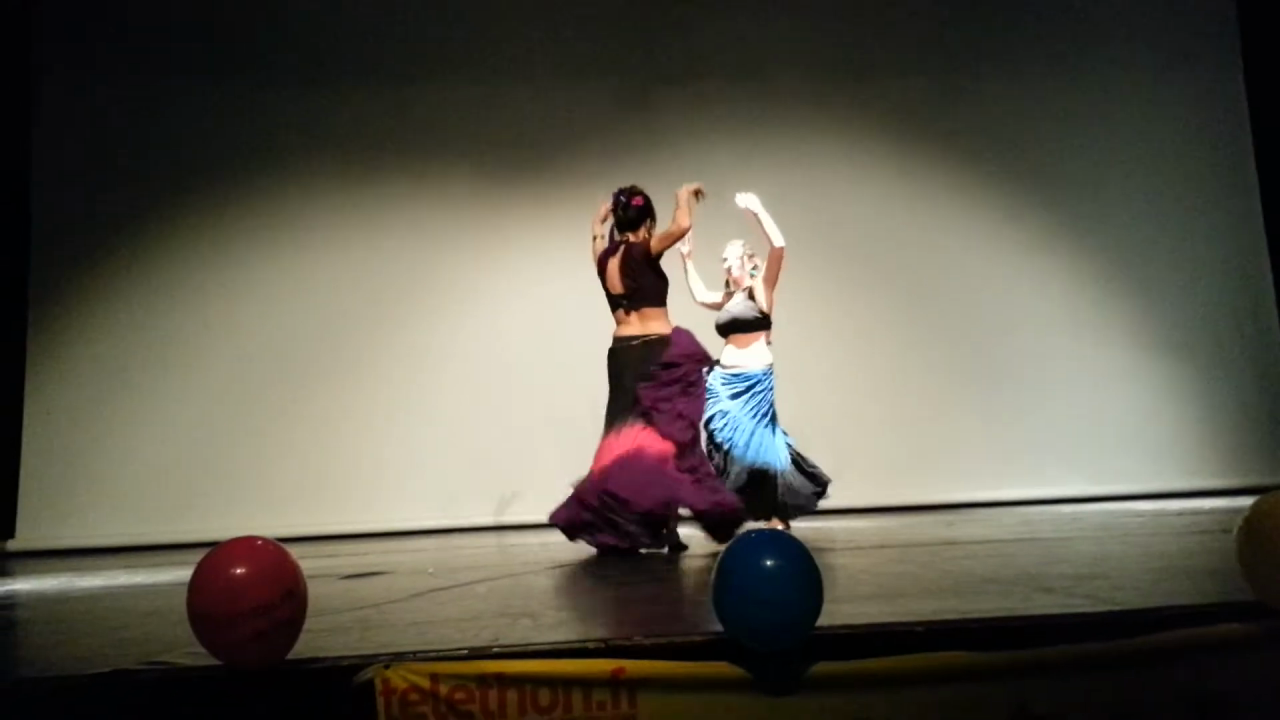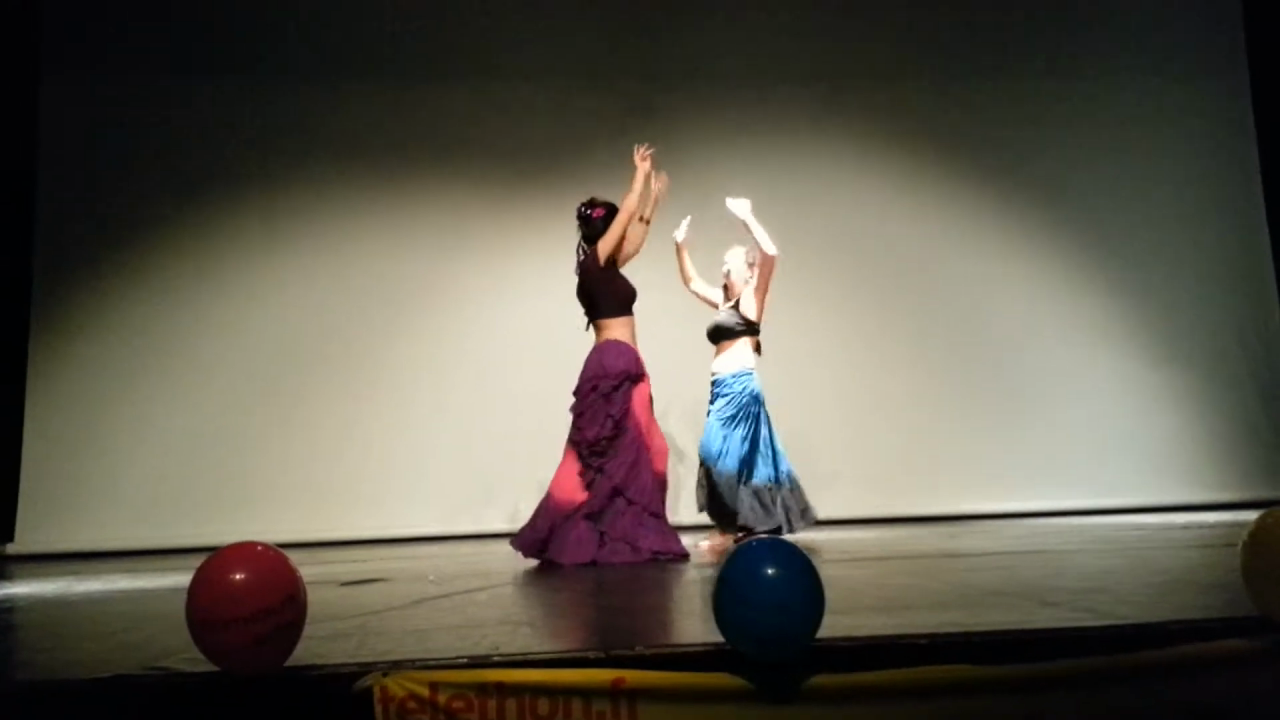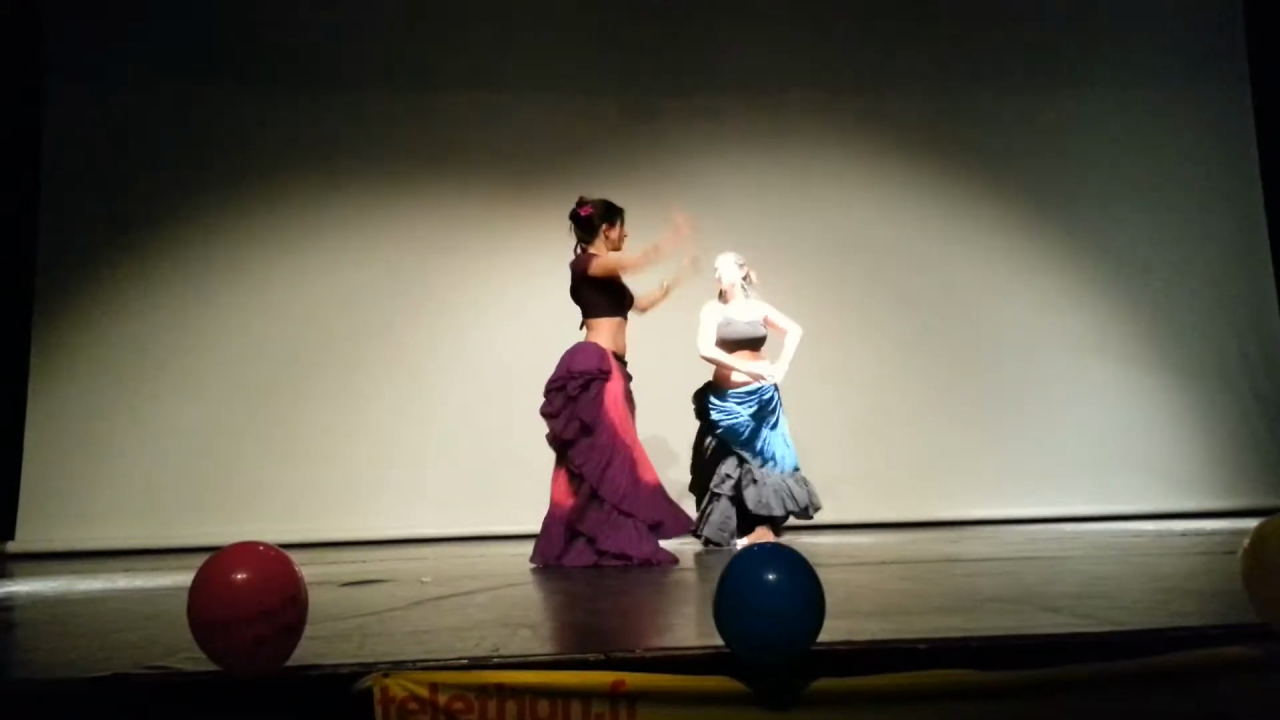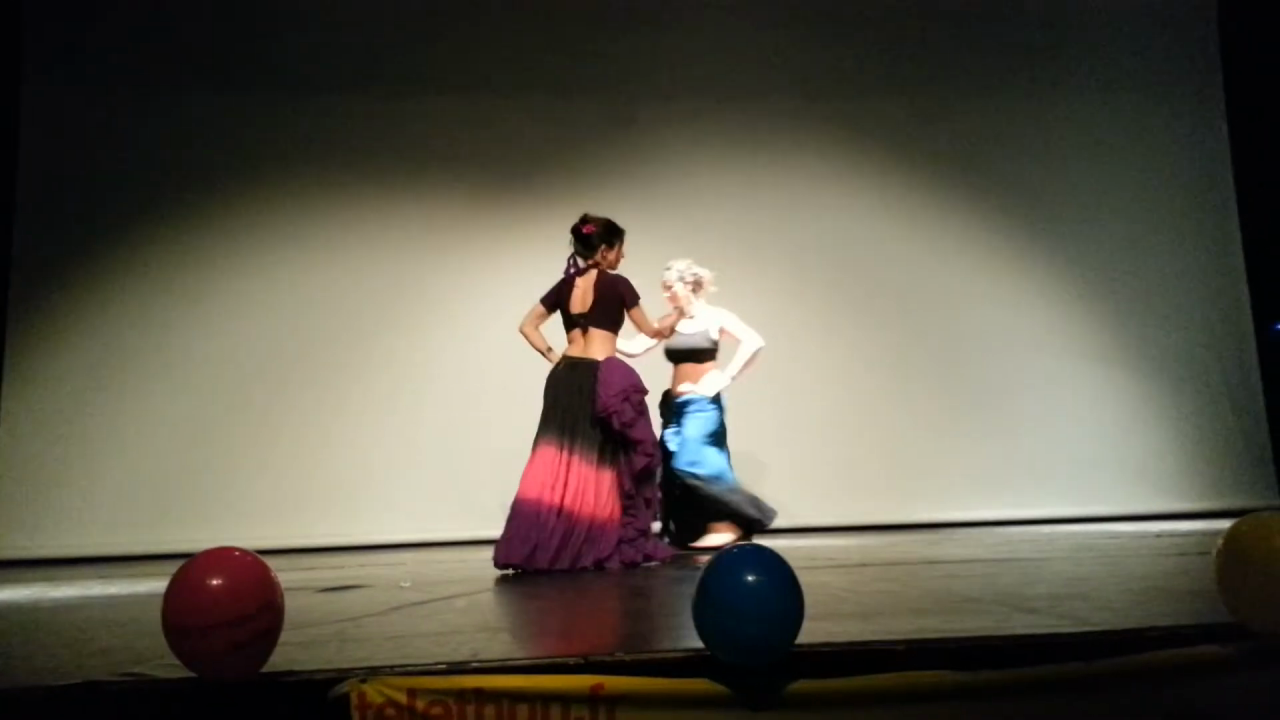
dt=0.7s
person 1, frame 1
left shoulder: (606, 258)
right shoulder: (641, 253)
right elbow: (682, 225)
left wrist: (599, 227)
right wrist: (684, 196)
left hip: (622, 355)
right hip: (661, 354)
left knee: (629, 438)
right knee: (668, 435)
left ankle: (617, 531)
right ankle: (659, 530)
person 1, frame 2
left shoulder: (605, 267)
right shoulder: (594, 262)
left elbow: (633, 246)
right elbow: (626, 213)
left wrist: (651, 203)
right wrist: (640, 173)
left hip: (618, 367)
right hip: (615, 366)
left knee: (622, 455)
right knee: (618, 455)
left ankle: (594, 541)
right ankle: (612, 543)
person 1, frame 3
left shoulder: (607, 277)
right shoulder: (586, 263)
left elbow: (638, 304)
right elbow: (626, 263)
left wrist: (674, 281)
right wrist: (669, 242)
left hip: (606, 369)
right hip: (594, 366)
left knee: (615, 459)
right knee: (605, 456)
left ankle: (590, 545)
right ankle: (603, 547)
person 1, frame 4
left shoulder: (565, 285)
right shoulder: (615, 284)
left elbow: (527, 325)
right elbow: (651, 328)
left wrist: (551, 356)
right wrist: (672, 323)
left hip: (564, 378)
right hip: (603, 378)
left knee: (560, 461)
right knee: (616, 461)
left ankle: (537, 546)
right ankle: (629, 544)
person 2, frame 1
left shoulder: (761, 289)
right shoulder: (727, 297)
left elbow: (778, 247)
right elbow: (700, 294)
left wrist: (756, 209)
right wrist: (687, 257)
left hip: (754, 380)
right hip: (723, 381)
left knee: (757, 446)
right knee: (726, 445)
left ankle: (778, 514)
person 2, frame 2
left shoulder: (752, 297)
right shoulder: (725, 301)
left elbow: (769, 254)
right elbow: (693, 284)
left wrist: (746, 217)
right wrist: (681, 248)
left hip: (740, 384)
right hip: (724, 388)
left knee: (719, 451)
right knee: (741, 452)
left ankle: (731, 527)
right ankle: (748, 523)
person 2, frame 3
left shoulder: (758, 308)
right shoulder: (713, 309)
left elbow: (794, 330)
right elbow: (705, 349)
left wrist: (782, 364)
right wrist: (747, 367)
left hip: (761, 395)
right hip: (725, 399)
left knee: (767, 455)
right knee: (731, 461)
left ankle: (764, 525)
person 2, frame 4
left shoulder: (714, 316)
left elbow: (755, 342)
right elbow: (636, 348)
left wrist: (726, 377)
left hip: (703, 404)
right hip: (676, 405)
left knee: (693, 462)
right knee: (677, 465)
left ankle: (725, 525)
